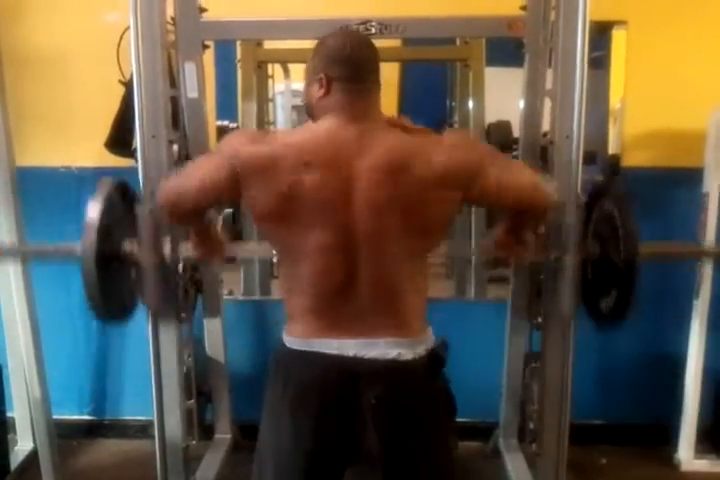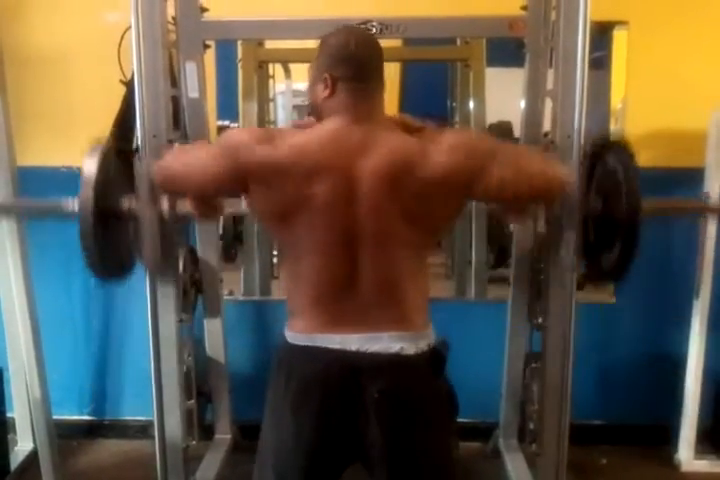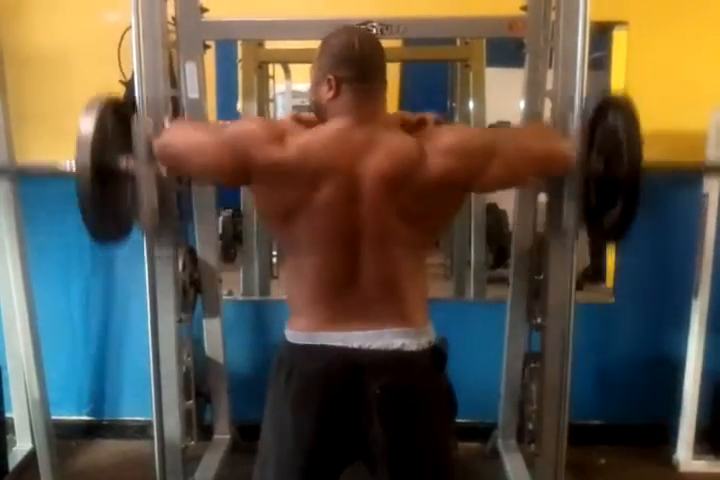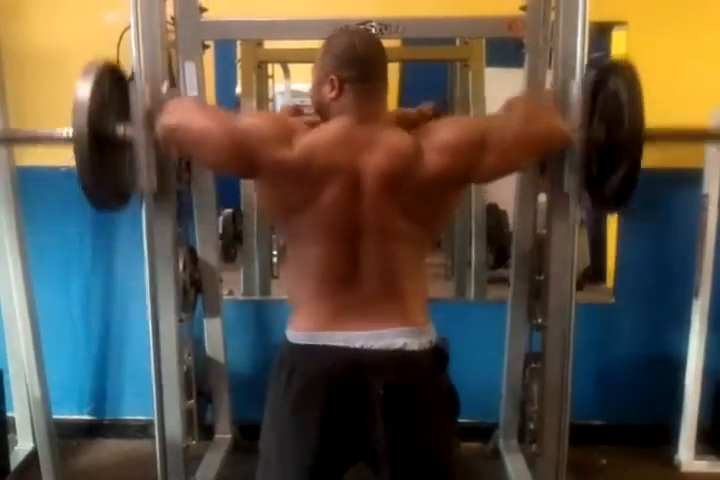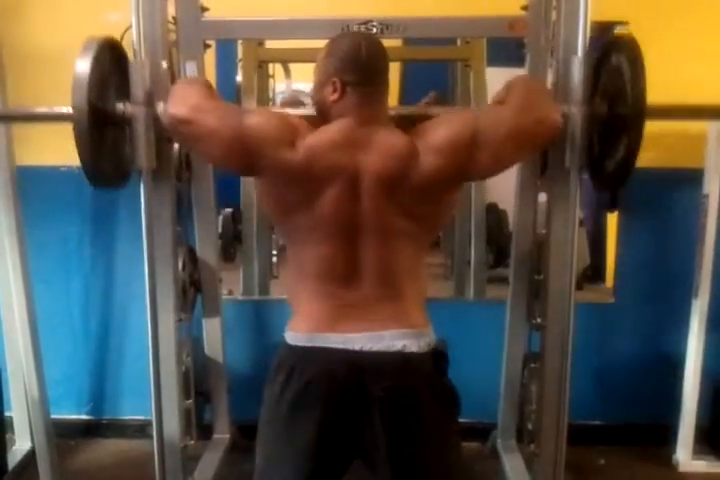
dt=0.1s
person 1, frame 1
left shoulder: (259, 156)
right shoulder: (440, 159)
left elbow: (172, 197)
right elbow: (539, 197)
left wrist: (203, 233)
right wrist: (515, 232)
left hip: (308, 368)
right hip: (402, 369)
person 1, frame 2
left shoulder: (264, 155)
right shoulder: (442, 159)
left elbow: (167, 170)
right elbow: (554, 178)
left wrist: (207, 199)
left hip: (310, 363)
right hip: (405, 364)
person 1, frame 3
left shoulder: (273, 152)
right shoulder: (440, 157)
left elbow: (170, 143)
right elbow: (556, 150)
left hip: (310, 361)
right hip: (404, 362)
person 1, frame 4
left shoulder: (279, 150)
right shoulder: (438, 154)
left elbow: (174, 121)
right elbow: (550, 126)
right wrist: (511, 111)
left hip: (312, 361)
right hip: (406, 361)
person 1, frame 5
left shoulder: (282, 150)
right shoulder: (435, 154)
left elbow: (182, 112)
right elbow: (544, 116)
left wrist: (195, 86)
right wrist: (516, 90)
left hip: (311, 363)
right hip: (406, 363)
